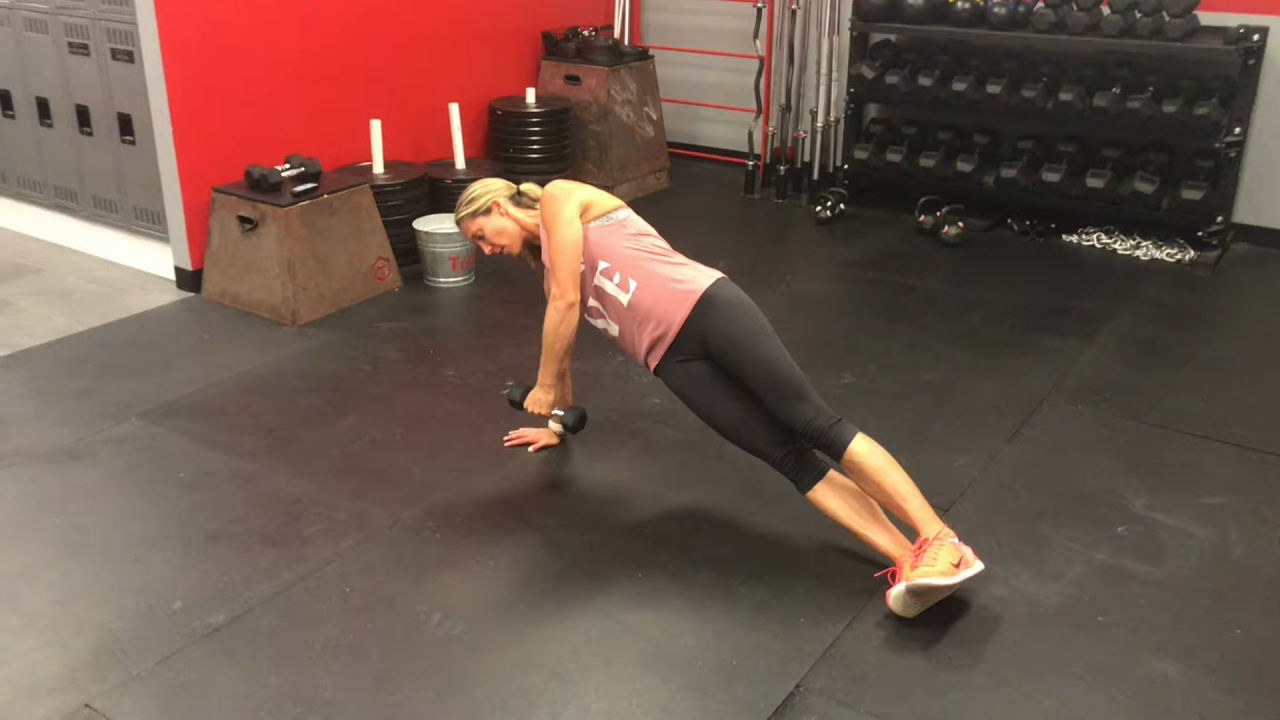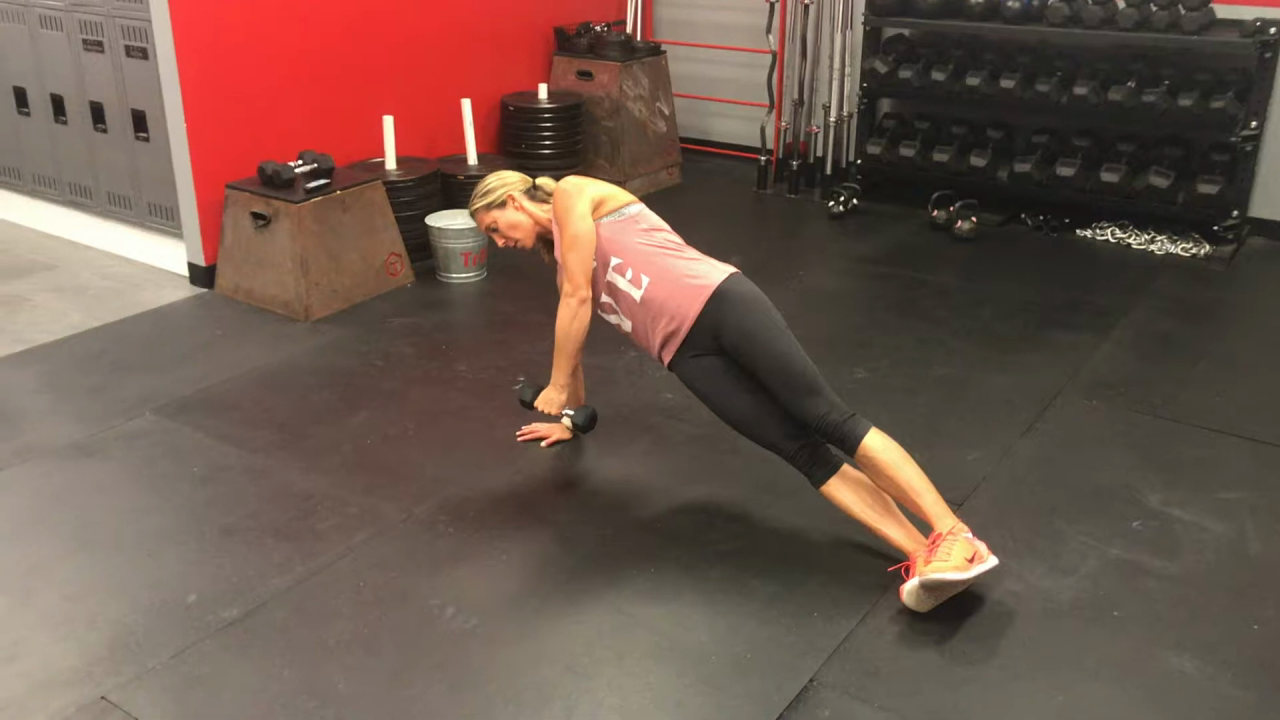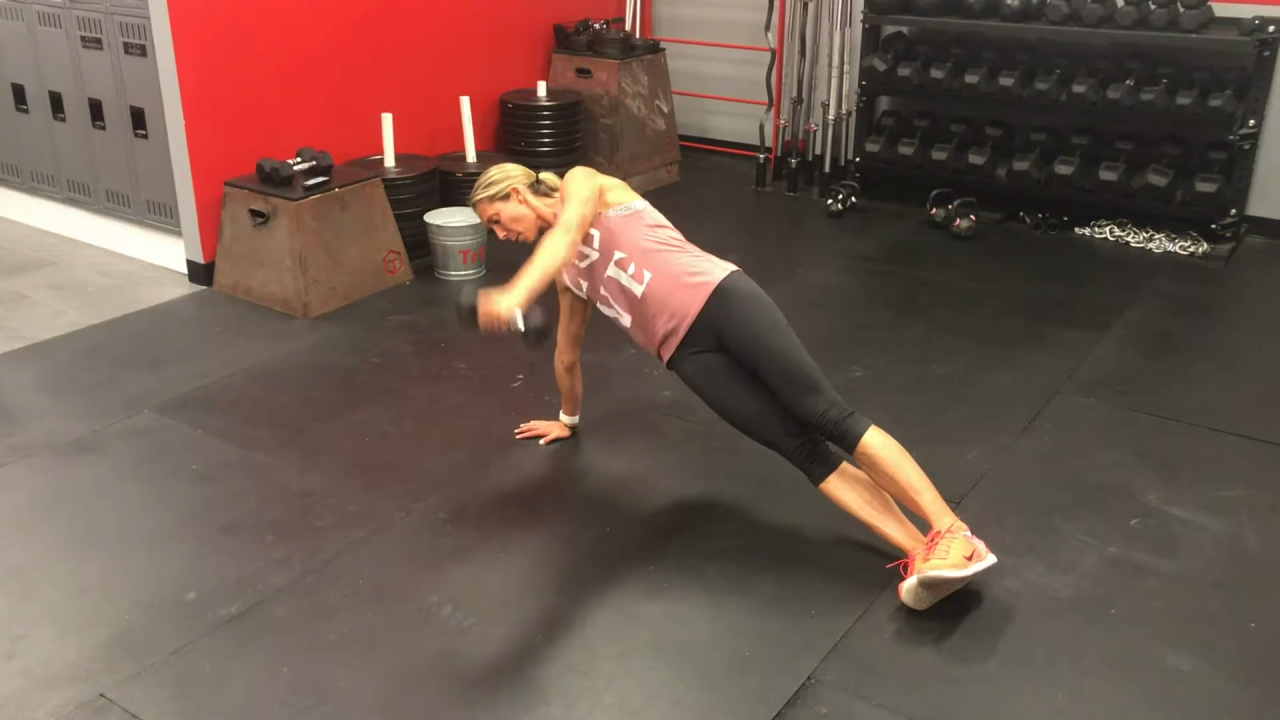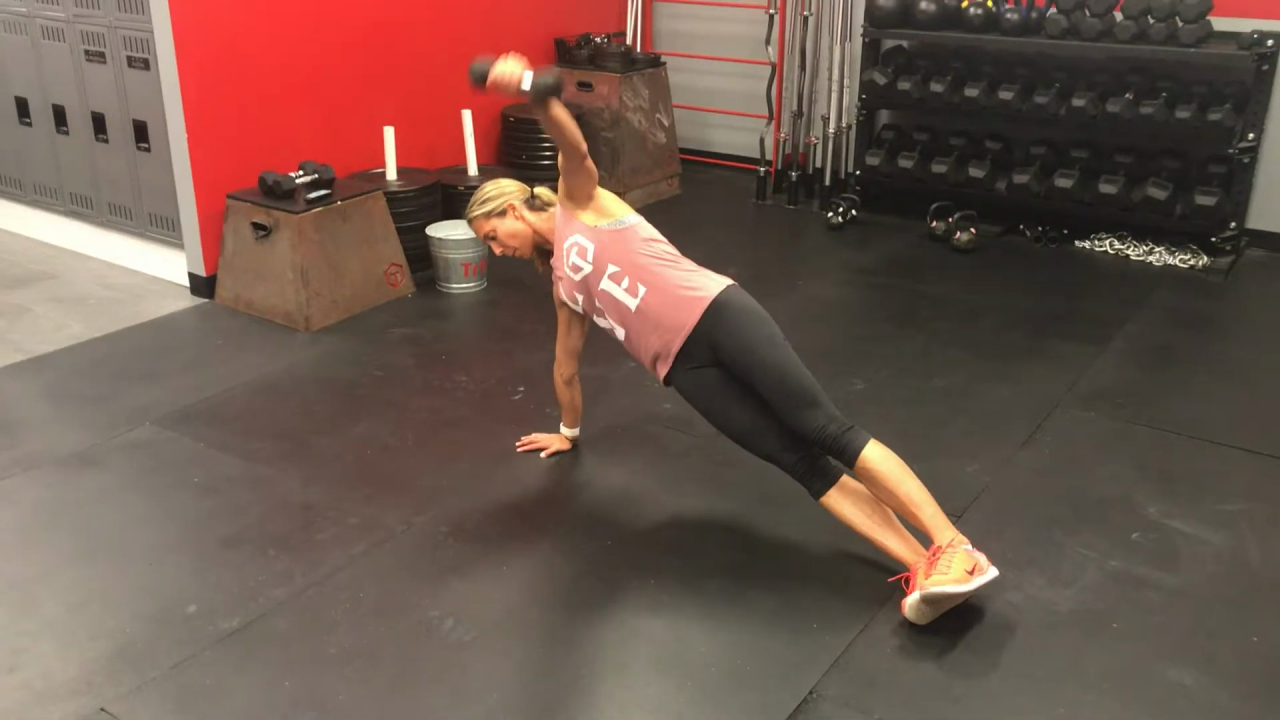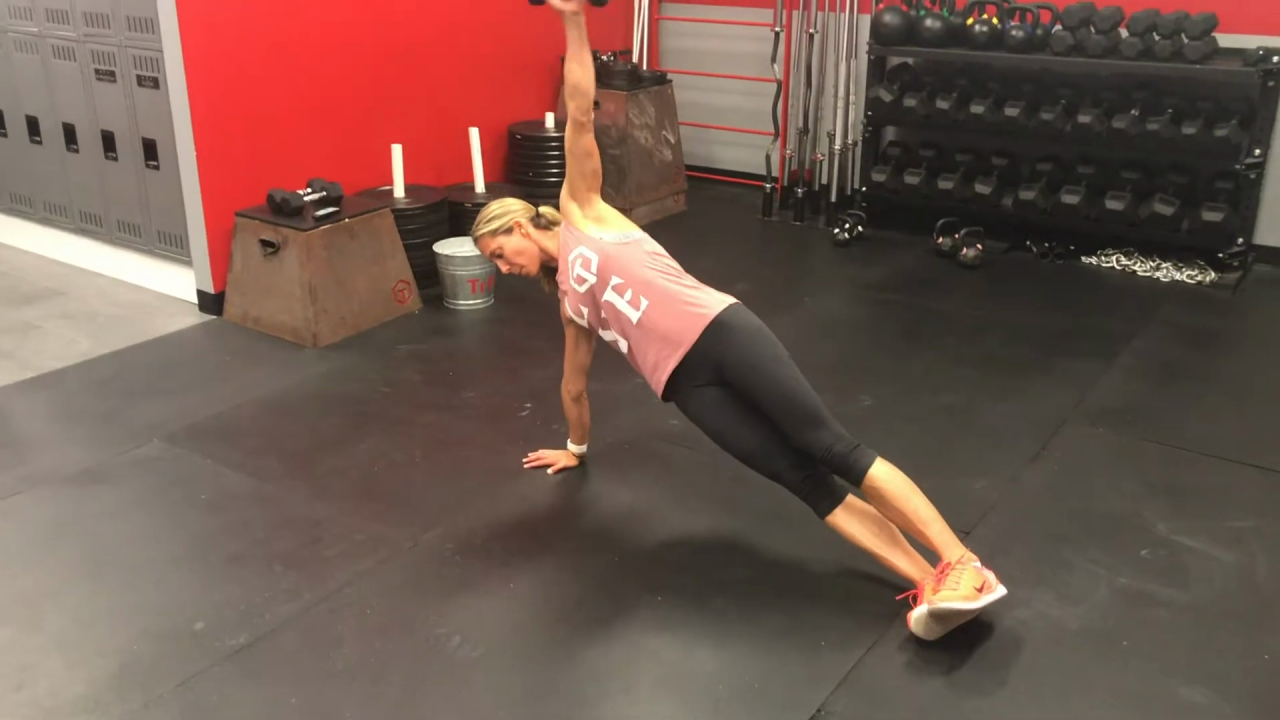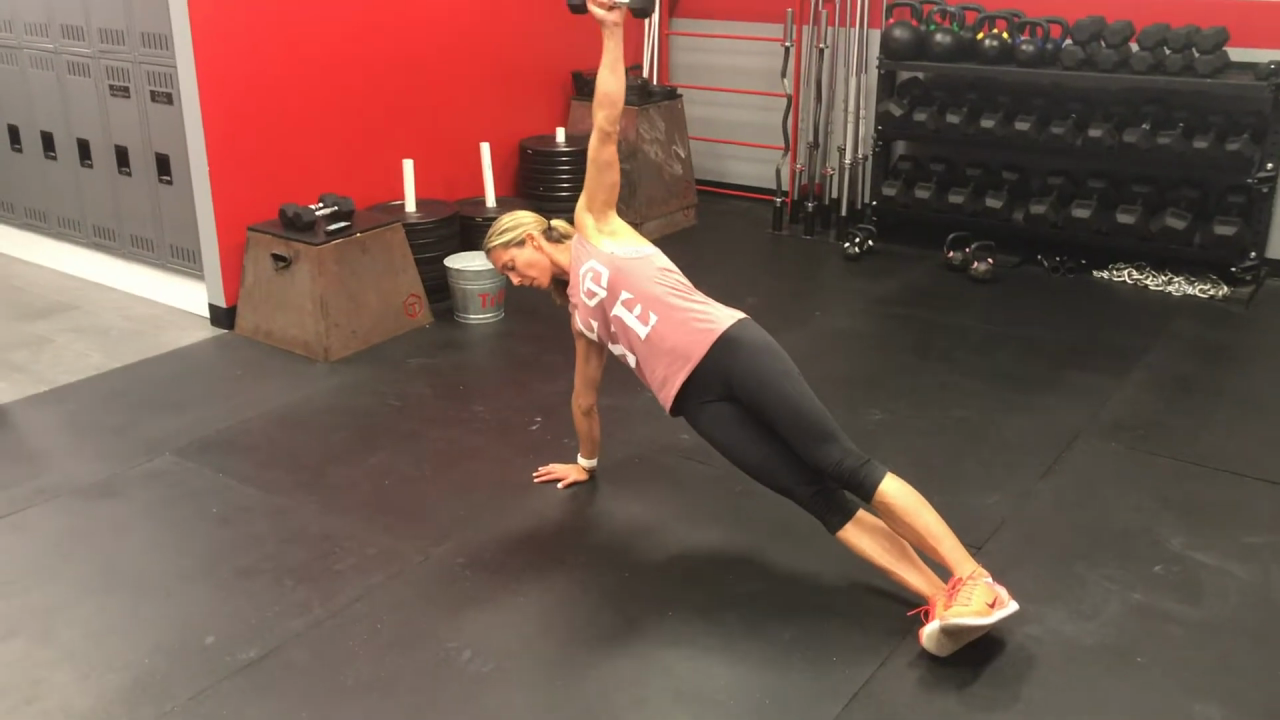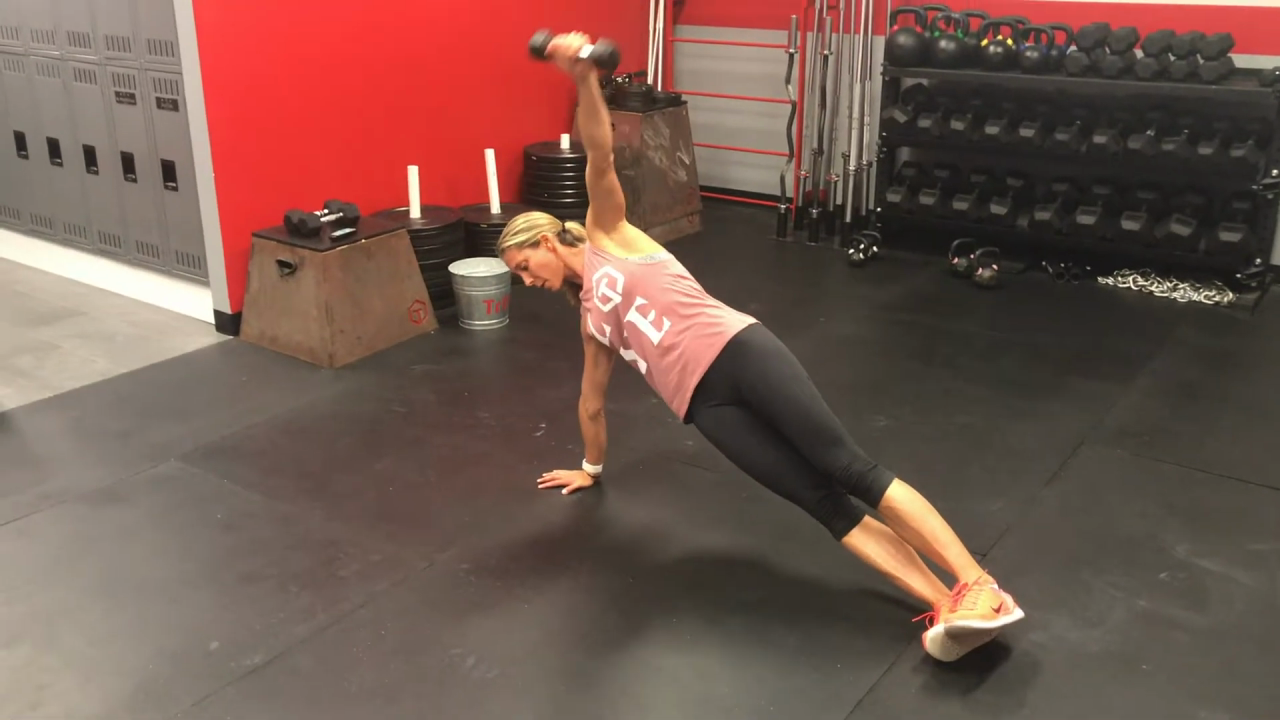
dt=0.4s
person 1, frame 1
left shoulder: (560, 198)
right shoulder: (550, 267)
left elbow: (567, 301)
right elbow: (561, 354)
left wrist: (541, 387)
right wrist: (556, 421)
left hip: (707, 305)
right hip: (674, 355)
left knee: (815, 423)
right knee: (790, 456)
left ankle: (940, 541)
right ankle: (907, 560)
person 1, frame 2
left shoulder: (573, 194)
right shoulder: (562, 260)
left elbow: (578, 299)
right elbow: (572, 345)
left wrist: (556, 387)
right wrist: (570, 417)
left hip: (720, 302)
right hip: (686, 350)
left knee: (828, 418)
right knee: (802, 450)
left ankle: (954, 536)
right ankle: (922, 556)
person 1, frame 3
left shoulder: (581, 185)
right shoulder: (566, 271)
left elbow: (564, 237)
right elbow: (567, 350)
left wrist: (513, 297)
right wrist: (568, 418)
left hip: (720, 298)
right hip: (687, 348)
left knee: (828, 417)
right knee: (802, 448)
left ankle: (952, 533)
right ankle: (920, 553)
person 1, frame 4
left shoulder: (579, 204)
right shoulder: (563, 283)
left elbow: (571, 142)
right elbow: (567, 366)
left wrist: (529, 93)
right wrist: (567, 432)
left hip: (715, 309)
right hip: (687, 364)
left knee: (828, 432)
right knee: (805, 464)
left ankle: (954, 548)
right ankle: (922, 568)
person 1, frame 5
left shoulder: (580, 213)
right shoulder: (569, 297)
left elbow: (579, 115)
right elbow: (575, 382)
right wrist: (575, 448)
left hip: (720, 329)
right hip: (689, 382)
left knee: (834, 451)
right knee: (805, 481)
left ankle: (961, 565)
right ankle: (930, 585)
person 1, frame 6
left shoulder: (593, 226)
right shoulder: (579, 312)
left elbow: (606, 129)
right elbow: (585, 395)
right wrist: (585, 463)
left hip: (729, 346)
right hip: (697, 399)
left knee: (843, 465)
right knee: (817, 497)
left ankle: (973, 582)
right ankle: (941, 601)
person 1, frame 7
left shoulder: (606, 236)
right shoulder: (591, 314)
left elbow: (600, 158)
right elbow: (593, 401)
left wrist: (584, 76)
right wrist: (591, 468)
left hip: (738, 350)
right hip: (706, 402)
left knee: (851, 471)
right knee: (824, 504)
left ankle: (977, 587)
right ankle: (944, 606)
